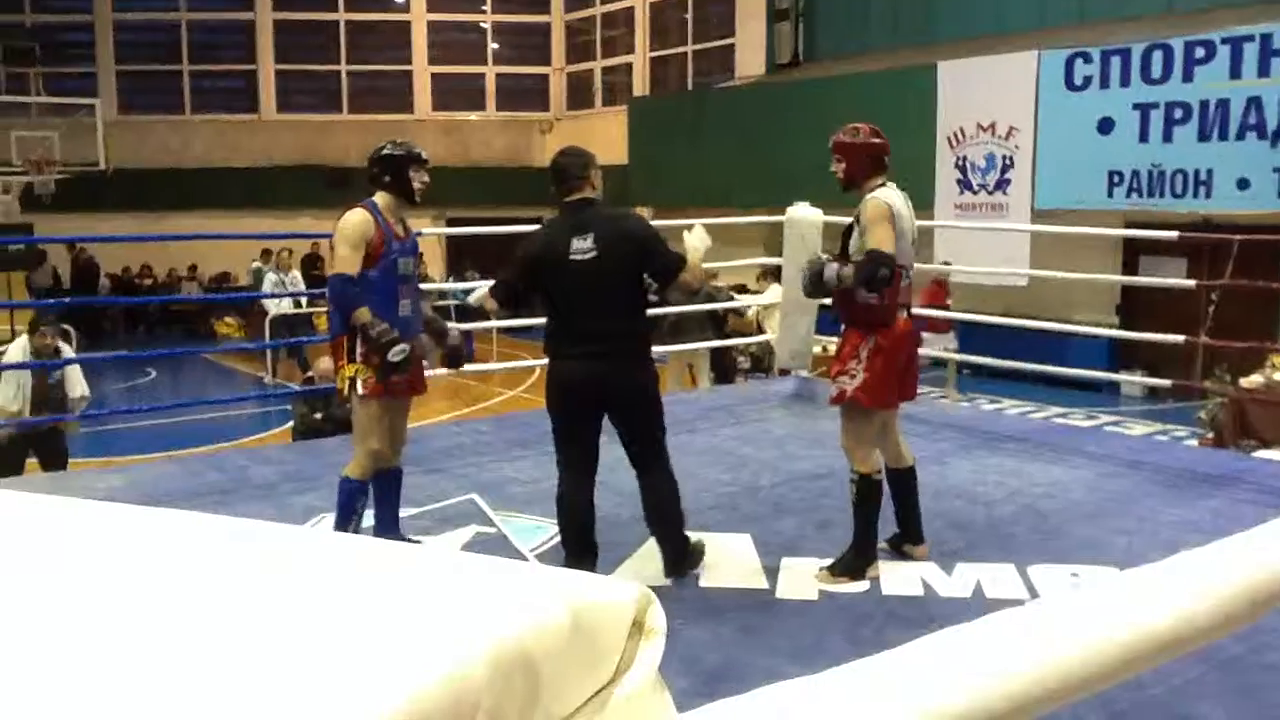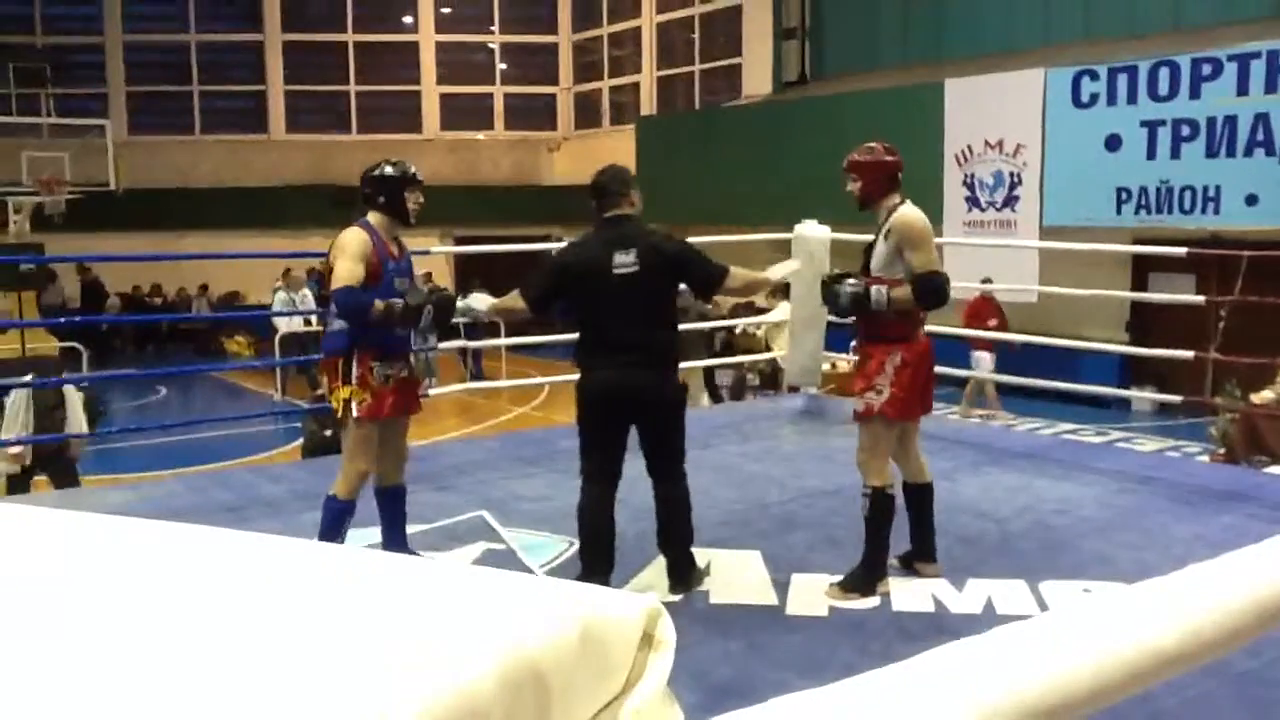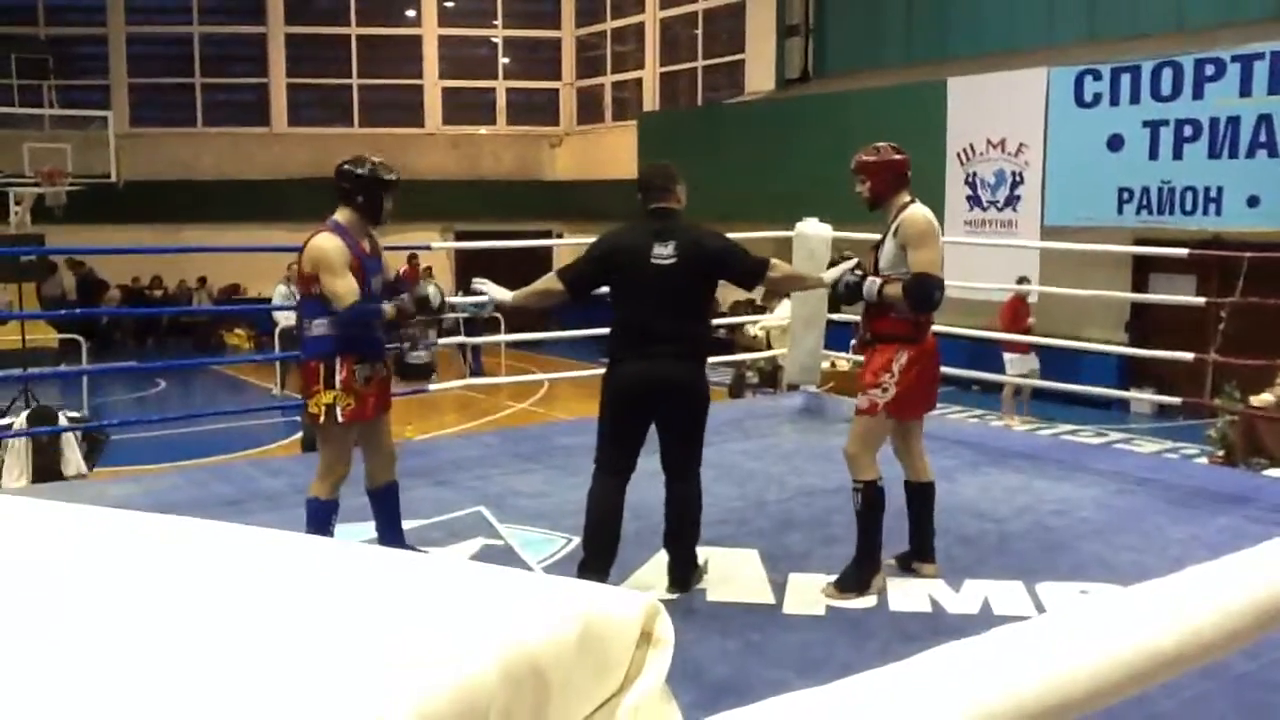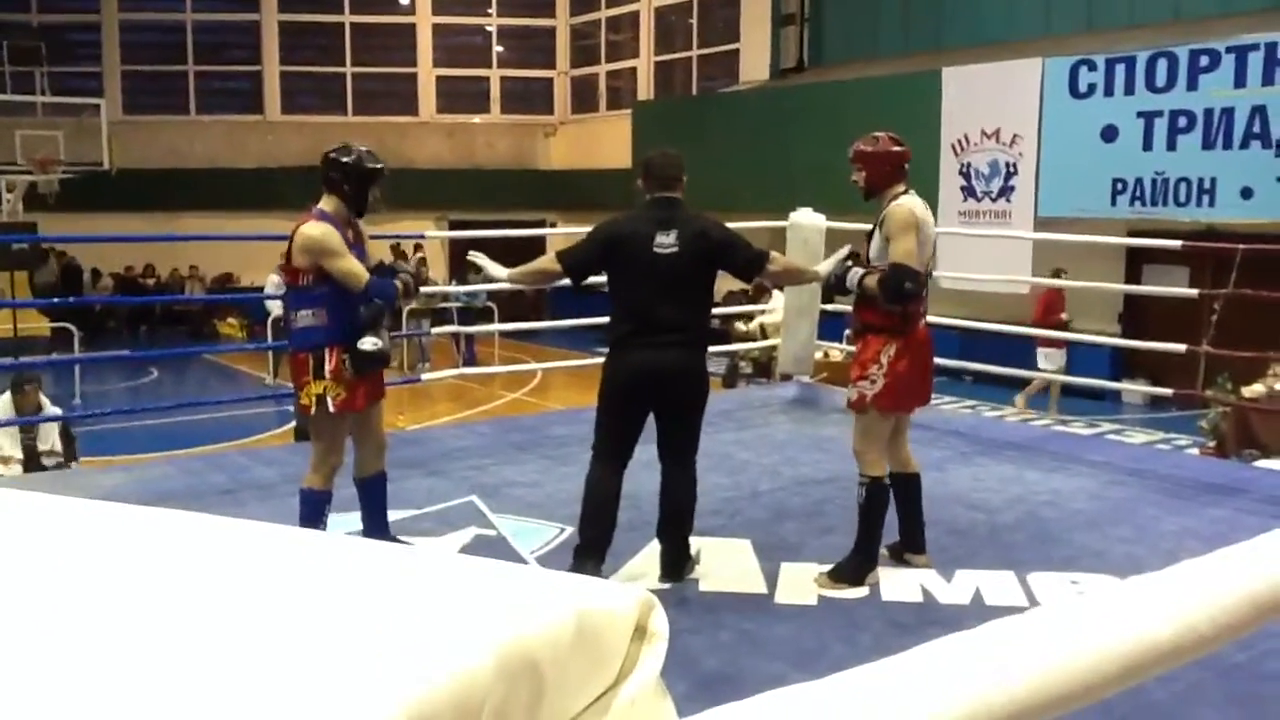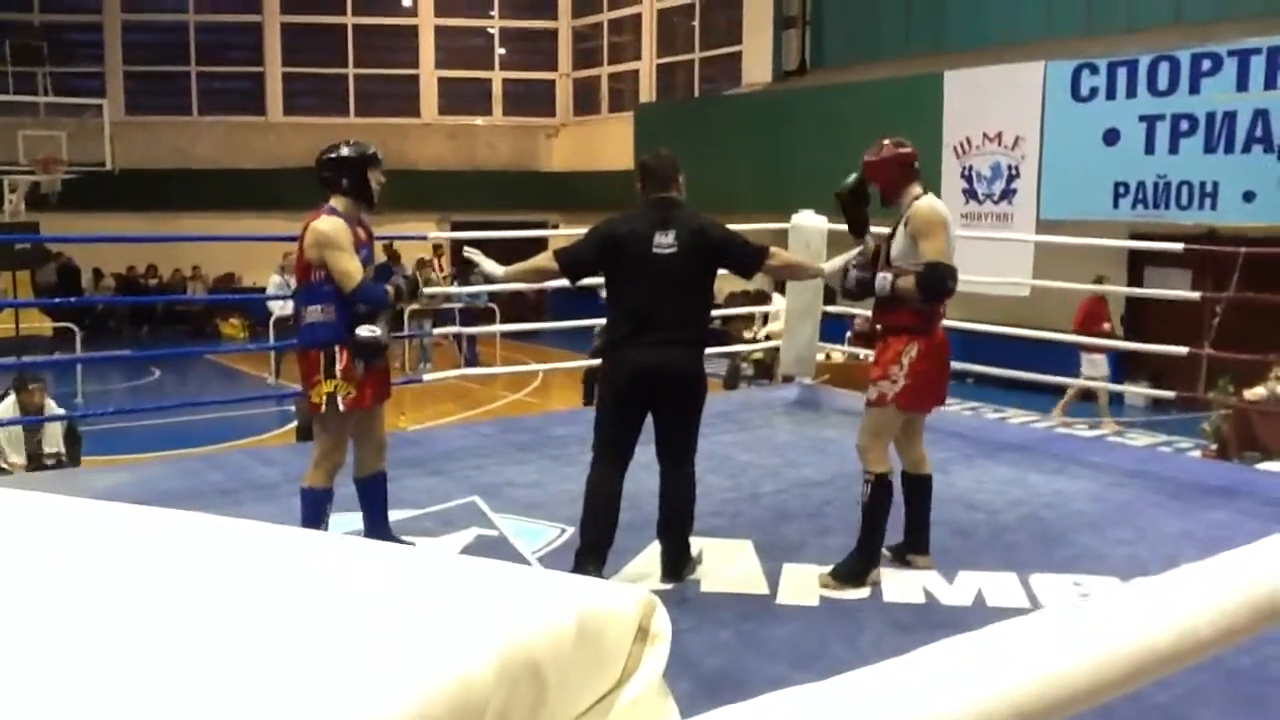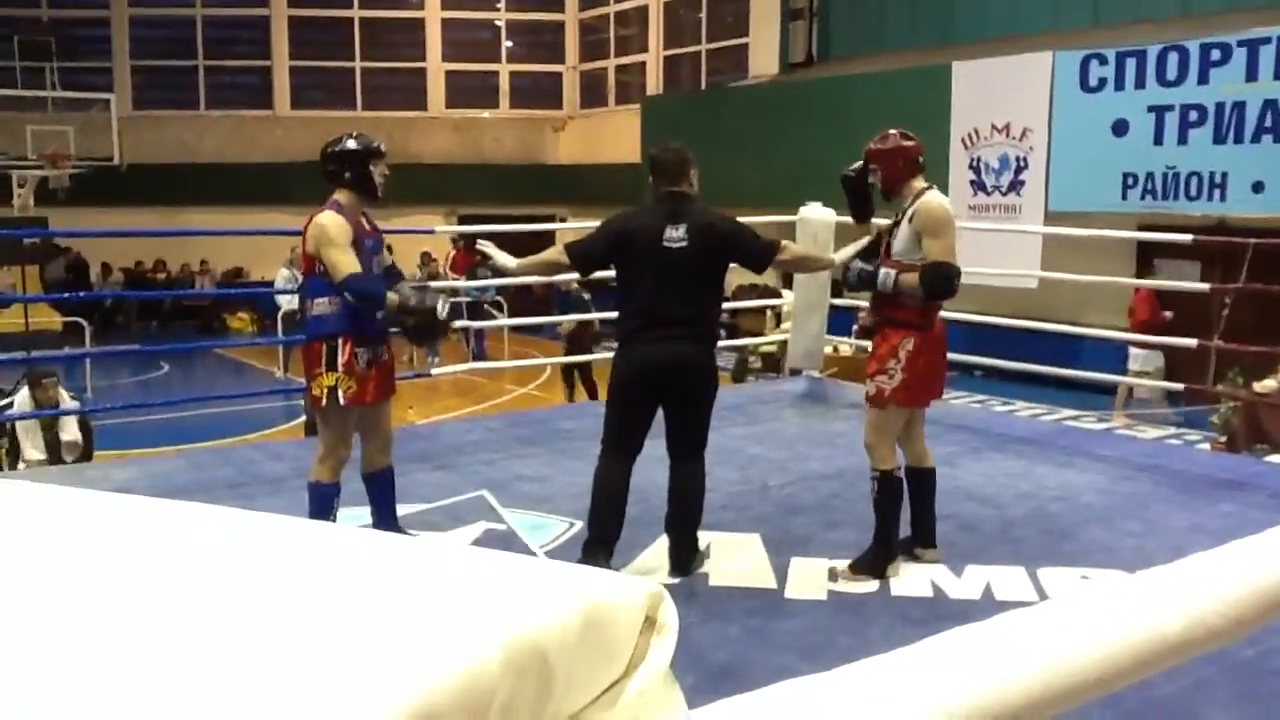
dt=0.4s
person 1, frame 1
left shoulder: (876, 204)
right shoulder: (895, 199)
left elbow: (880, 271)
left wrist: (829, 275)
right wrist: (838, 270)
left hip: (873, 337)
right hip: (892, 330)
left knee: (858, 446)
right knee: (887, 437)
left ankle: (862, 556)
right ankle: (911, 537)
person 1, frame 2
left shoulder: (906, 220)
right shoulder: (891, 221)
left elbow: (933, 291)
left wrist: (869, 296)
right wrist: (854, 289)
left hip: (896, 354)
right hip: (894, 350)
left knee: (871, 459)
right knee: (905, 452)
left ankle: (872, 571)
right ankle: (923, 554)
person 1, frame 3
left shoulder: (914, 220)
right shoulder: (901, 221)
left elbow: (925, 294)
left wrist: (869, 286)
right wrist: (860, 279)
left hip: (901, 353)
right hip: (899, 350)
left knee: (859, 452)
right knee: (909, 451)
left ankle: (866, 568)
right ankle: (922, 554)
person 1, frame 4
left shoulder: (900, 211)
right shoulder: (908, 209)
left elbow: (901, 285)
left wrist: (852, 278)
right wrist: (856, 267)
left hip: (890, 344)
right hip: (902, 341)
left knee: (868, 450)
right knee: (894, 445)
left ankle: (862, 562)
right ankle: (912, 545)
person 1, frame 5
left shoulder: (927, 212)
right shoulder: (907, 216)
left elbow: (940, 283)
right elbow: (874, 269)
left wrist: (877, 284)
right wrist: (857, 223)
left hip: (912, 345)
right hip: (903, 341)
left knee: (871, 444)
right knee: (908, 444)
left ankle: (864, 561)
right ankle: (915, 545)
person 1, frame 6
left shoulder: (930, 208)
right shoulder: (908, 209)
left elbow: (943, 282)
right elbow: (873, 259)
left wrist: (880, 278)
right wrist: (860, 209)
left hip: (909, 339)
right hip: (903, 336)
left knee: (879, 441)
right knee: (910, 438)
left ankle: (882, 554)
right ankle: (923, 539)
person 2, frame 1
left shoulder: (540, 242)
right shoulder: (629, 228)
left elbow: (499, 302)
right elbow: (687, 278)
left wrist: (479, 298)
right wrist: (695, 248)
left hip: (569, 372)
right hip: (629, 368)
left knee: (575, 471)
right knee: (652, 462)
left ankle: (580, 567)
right ankle: (679, 553)
person 2, frame 2
left shoulder: (576, 254)
right shoulder: (665, 245)
left elbow: (524, 304)
right elbow: (728, 283)
left wrist: (487, 306)
right wrist: (771, 278)
left hip: (600, 383)
right hip: (657, 381)
left knee: (598, 482)
right knee: (669, 478)
left ankle: (594, 580)
right ankle: (682, 571)
person 2, frame 3
left shoulder: (617, 242)
right shoulder: (705, 241)
left elbow: (558, 285)
right elbow: (772, 274)
left wrist: (510, 298)
right wrist: (821, 280)
left hip: (628, 374)
right hip: (685, 376)
left knee: (610, 474)
right knee: (683, 474)
left ankle: (593, 573)
right ankle: (682, 570)
person 2, frame 4
left shoulder: (618, 229)
right shoulder: (706, 231)
left elbow: (557, 265)
right elbow: (770, 268)
left wrist: (506, 274)
right wrist: (820, 272)
left hip: (628, 363)
right hip: (685, 365)
left knee: (607, 461)
right knee: (678, 463)
left ankle: (587, 561)
right ankle: (675, 561)
person 2, frame 5
left shoulder: (616, 230)
right shoulder: (704, 230)
left elbow: (553, 264)
right elbow: (769, 260)
left wrist: (501, 272)
right wrist: (821, 269)
left hip: (625, 362)
right hip: (682, 364)
left knee: (608, 462)
right knee: (677, 463)
left ankle: (589, 562)
right ankle: (676, 560)
person 2, frame 6
left shoulder: (628, 224)
right shoulder: (716, 225)
left elbow: (565, 257)
right elbow: (783, 255)
left wrist: (514, 265)
right wrist: (832, 261)
left hip: (638, 357)
right hip: (694, 358)
left knee: (616, 455)
right knee: (687, 457)
left ankle: (597, 554)
right ankle: (684, 554)
person 3, frame 1
left shoulder: (403, 227)
right shoulder: (358, 221)
right elbow: (342, 290)
left wrist: (440, 330)
right wrist: (382, 336)
left hip: (400, 349)
right hip: (364, 350)
left knee: (393, 445)
right knee: (369, 449)
left ankle: (387, 533)
person 3, frame 2
left shoulder: (398, 246)
right shoulder: (356, 239)
right elbow: (346, 300)
left wrist: (430, 305)
right wrist: (401, 309)
left hip: (394, 366)
right hip: (358, 368)
left knee: (393, 462)
right knee: (357, 468)
left ankle: (396, 549)
person 3, frame 3
left shoulder: (368, 240)
right shoulder: (329, 246)
left elbow: (385, 294)
right elbow: (354, 314)
left wrist: (406, 323)
right wrist: (405, 306)
left hip: (367, 364)
right hip: (334, 370)
left knee: (383, 456)
right knee: (333, 469)
left ankle: (392, 544)
person 3, frame 4
left shoulder: (352, 228)
right shoulder: (315, 234)
left elbow: (371, 291)
right elbow: (371, 290)
left wrist: (376, 333)
right wrist: (405, 283)
left hip: (356, 353)
right hip: (323, 359)
left knee: (372, 445)
right knee: (327, 458)
left ankle: (377, 535)
person 3, frame 5
left shoulder: (360, 227)
right shoulder: (327, 227)
left elbow: (373, 291)
right elbow: (361, 294)
left wrist: (379, 319)
right wrist: (397, 288)
left hip: (363, 352)
right hip: (331, 356)
left knee: (372, 445)
right knee: (329, 455)
left ankle: (378, 535)
person 3, frame 6
left shoulder: (366, 222)
right shoulder: (329, 222)
left elbow: (389, 278)
right elbow: (354, 288)
left wrist: (418, 304)
right wrist: (408, 307)
left hip: (370, 348)
right hip: (337, 351)
left knee: (379, 441)
right knee: (335, 450)
left ankle: (387, 529)
